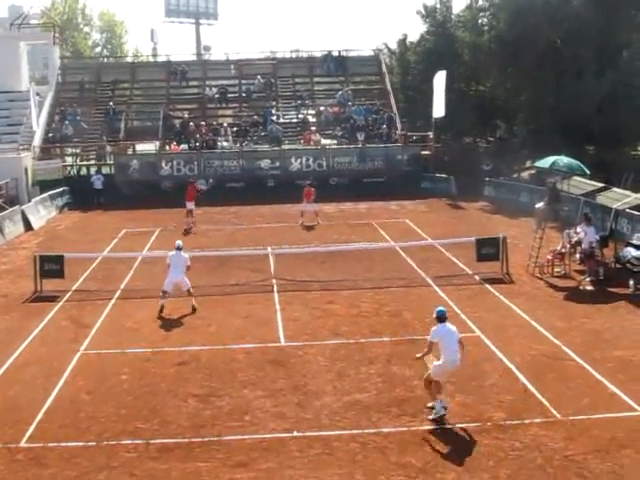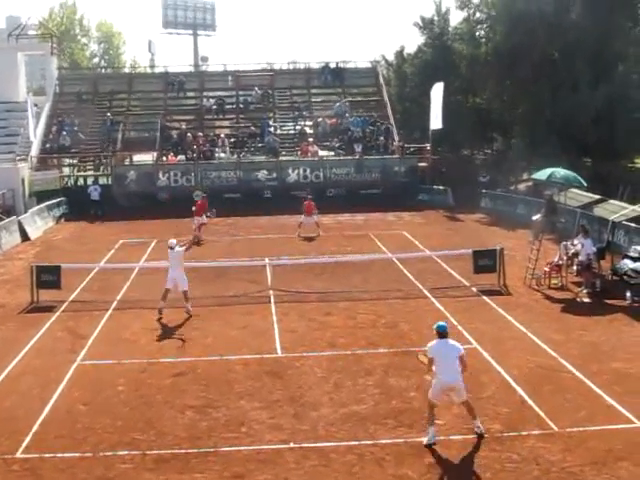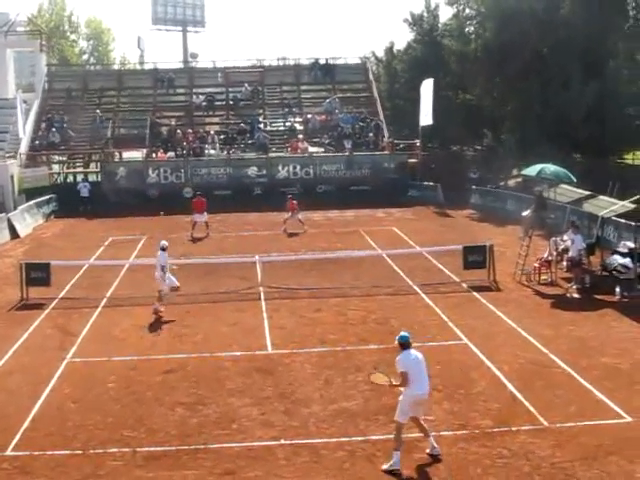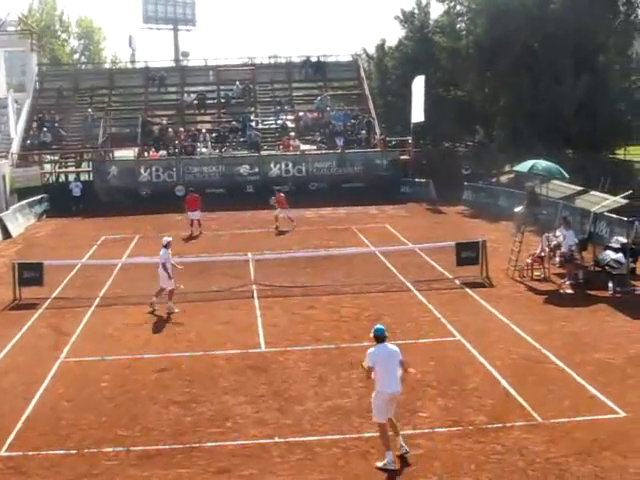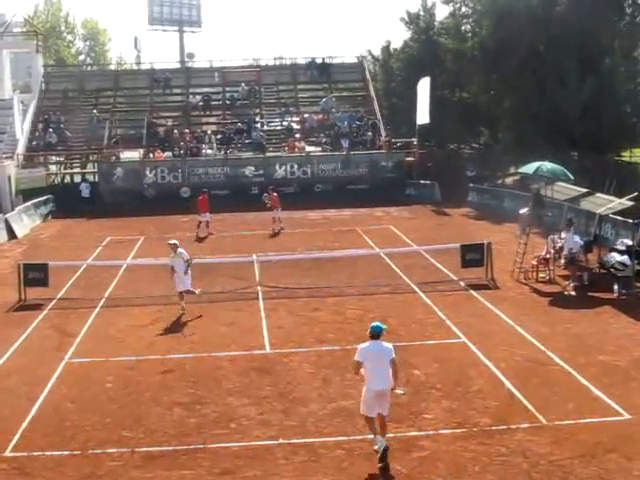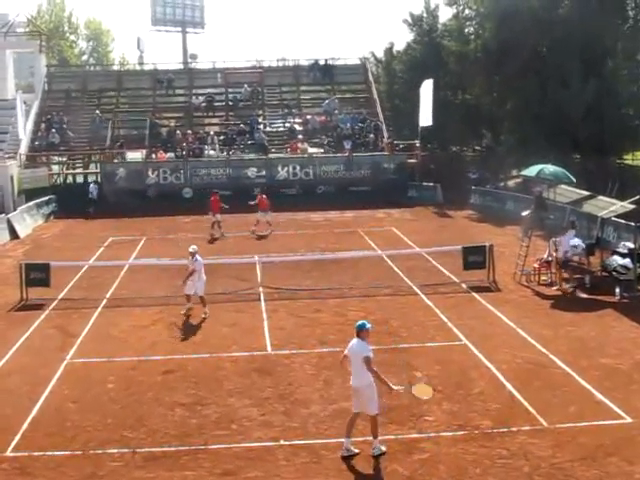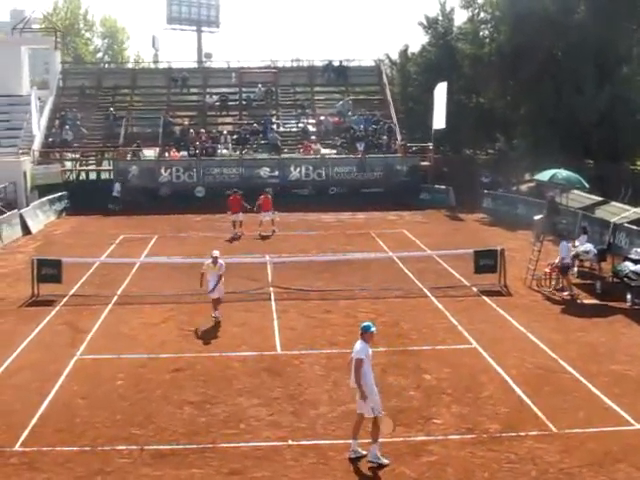
dt=0.5s
person 1, frame 1
left shoulder: (436, 330)
right shoulder: (453, 328)
left elbow: (429, 351)
right elbow: (462, 347)
left wrist: (420, 356)
left hip: (446, 364)
right hip: (455, 362)
left knee: (427, 381)
right knee: (435, 376)
left ankle: (439, 409)
right ankle: (440, 402)
person 1, frame 2
left shoulder: (431, 346)
right shoulder: (456, 345)
left elbow: (429, 367)
right elbow: (464, 366)
left hip: (440, 382)
right hip: (456, 381)
left knee: (431, 406)
right knee: (465, 402)
left ankle: (431, 436)
right ankle: (478, 427)
person 1, frame 3
left shoulder: (401, 359)
right shoulder: (419, 355)
left elbow: (405, 383)
right elbow: (426, 376)
left wrist: (394, 384)
left hip: (411, 395)
right hip: (424, 393)
left knee: (398, 428)
right knee: (416, 419)
left ankle: (395, 462)
right ankle: (434, 447)
person 1, frame 4
left shoulder: (372, 352)
right shoulder: (395, 349)
left elbow: (368, 376)
right elbow: (405, 369)
left hip: (382, 392)
right hip: (396, 390)
left knee: (381, 426)
right knee: (389, 417)
left ankle: (390, 461)
right ankle: (402, 446)
person 1, frame 5
left shoulder: (363, 349)
right shoulder: (388, 348)
left elbow: (356, 371)
right elbow: (395, 370)
right wrist: (394, 384)
left hip: (371, 388)
right hip: (386, 387)
left knee: (368, 417)
right knee: (382, 416)
left ankle: (381, 442)
right ankle: (381, 444)
person 1, frame 6
left shoulder: (352, 344)
right shoulder: (364, 347)
left elbow: (342, 361)
right elbow: (370, 368)
right wrist: (388, 384)
left hip: (355, 384)
right hip: (365, 384)
left knee: (355, 413)
right knee: (373, 416)
left ankle: (346, 447)
right ankle: (376, 447)
person 1, frame 7
left shoulder: (360, 345)
right shoulder: (363, 348)
left elbow: (351, 363)
right elbow: (356, 371)
right wrist: (362, 390)
left hip: (364, 386)
right hip: (366, 387)
left knee: (360, 416)
right knee: (376, 419)
left ankle: (354, 449)
right ankle: (373, 453)
